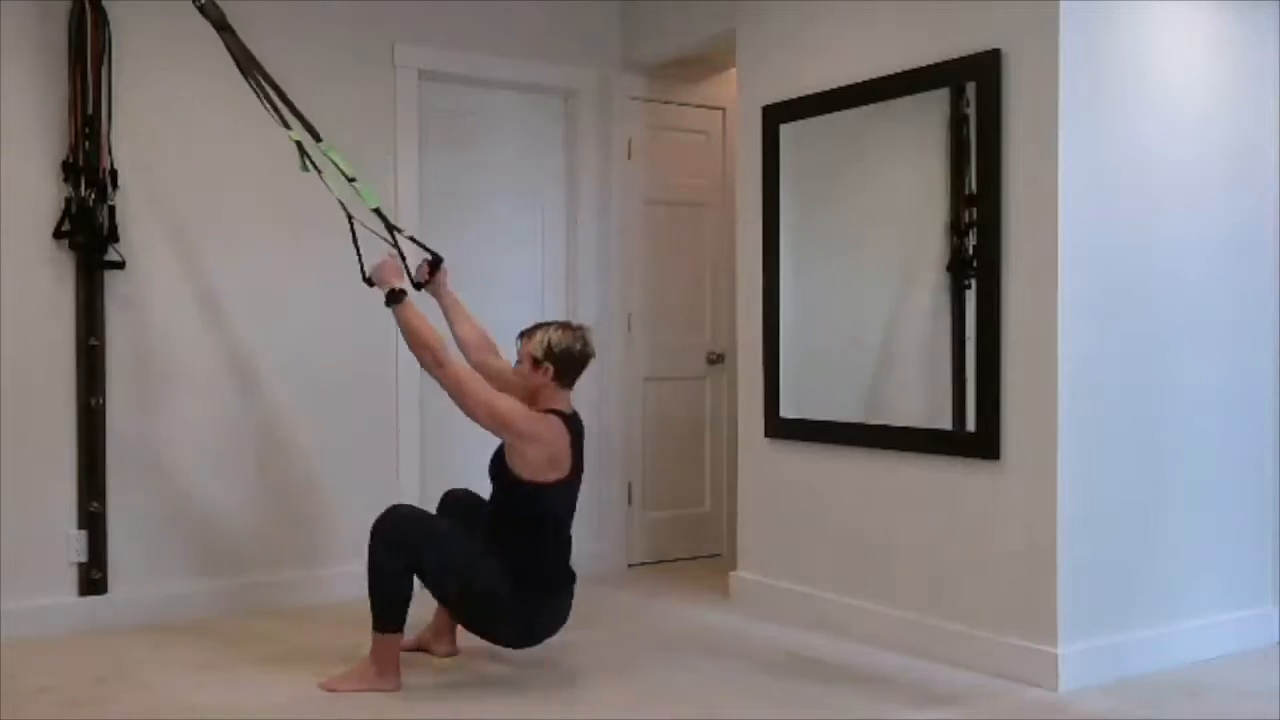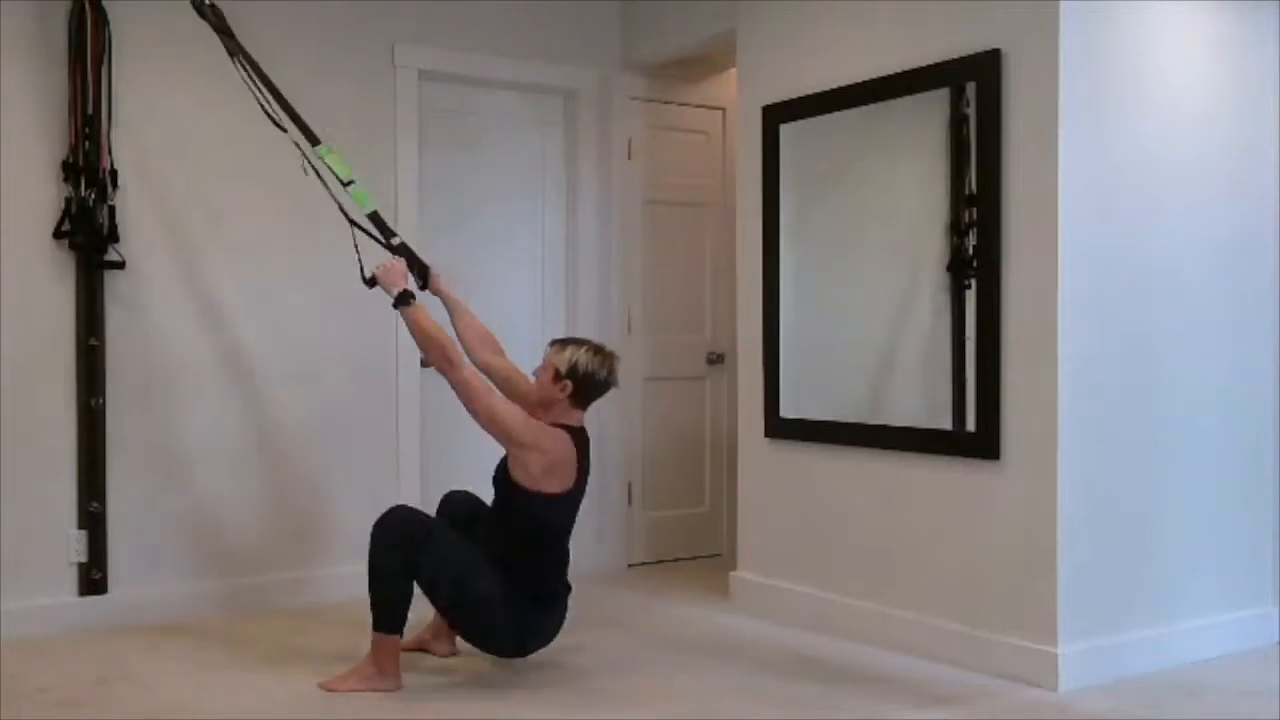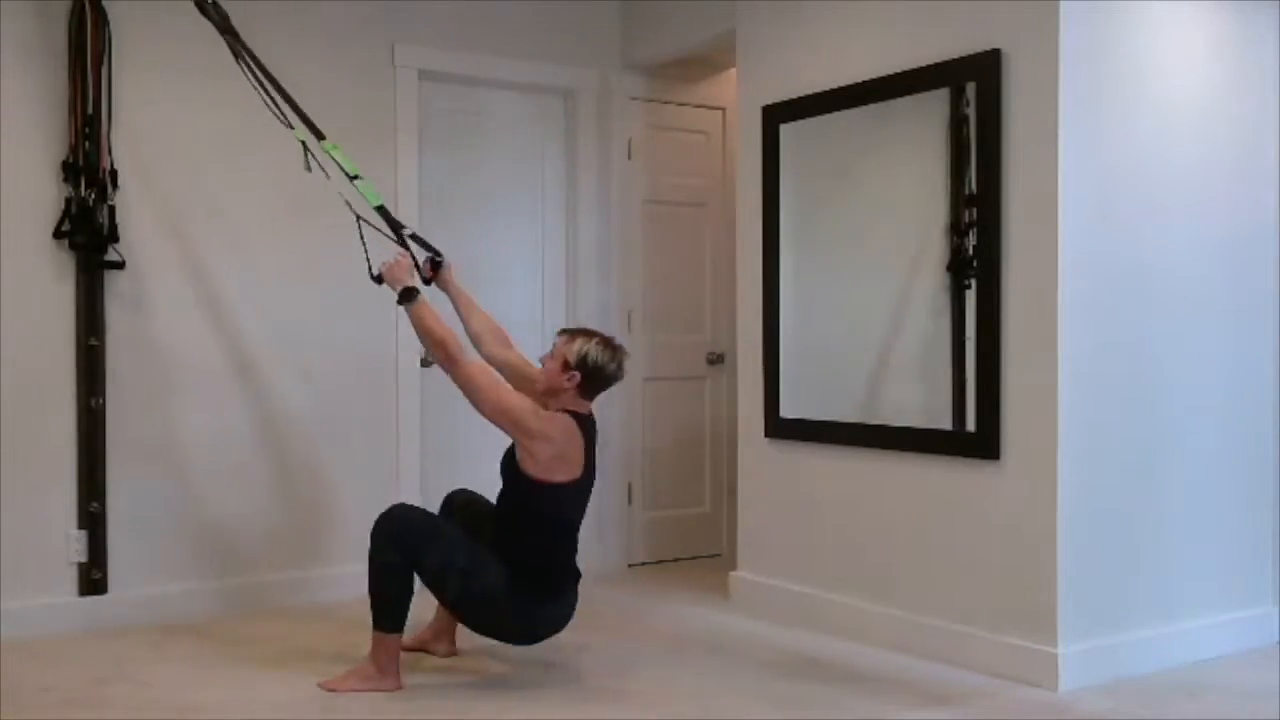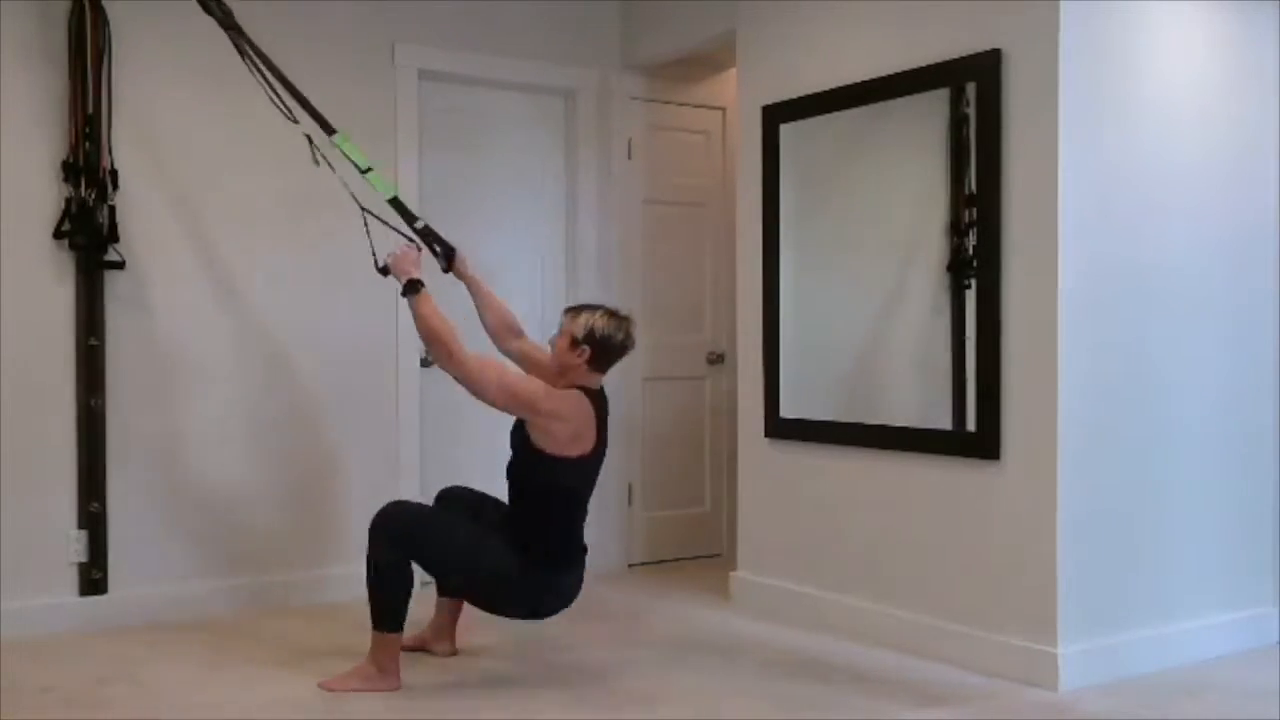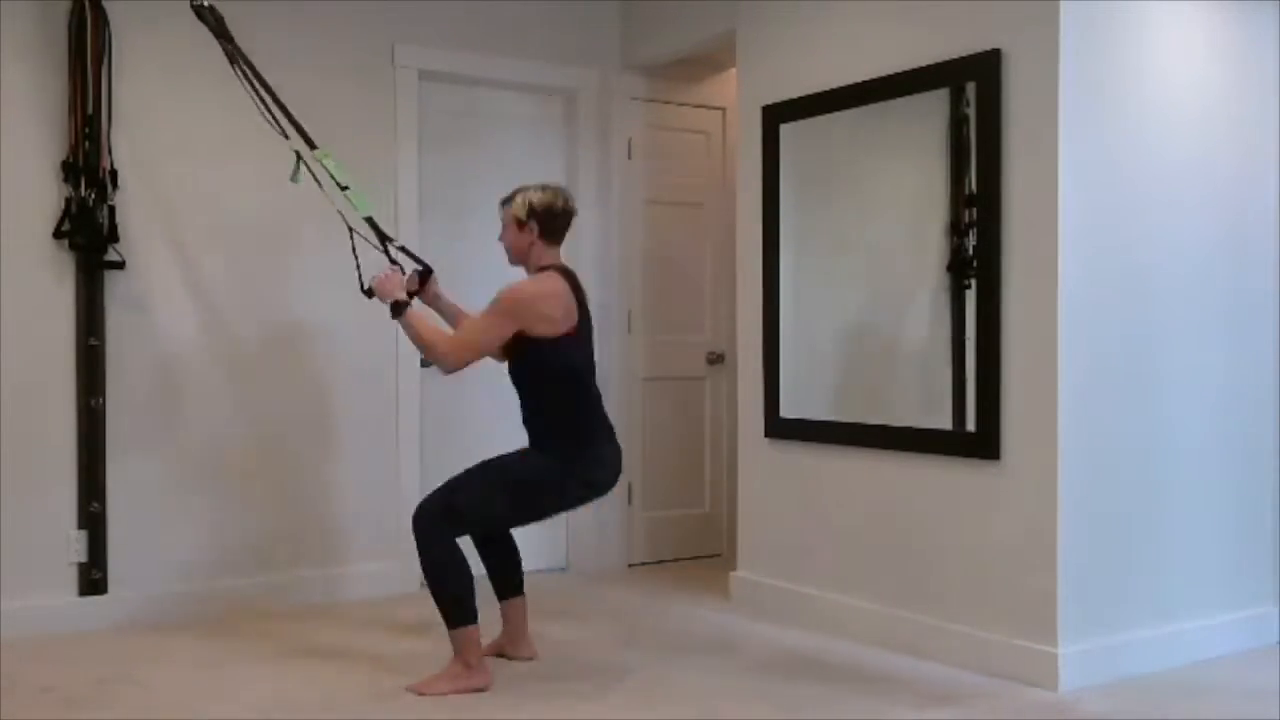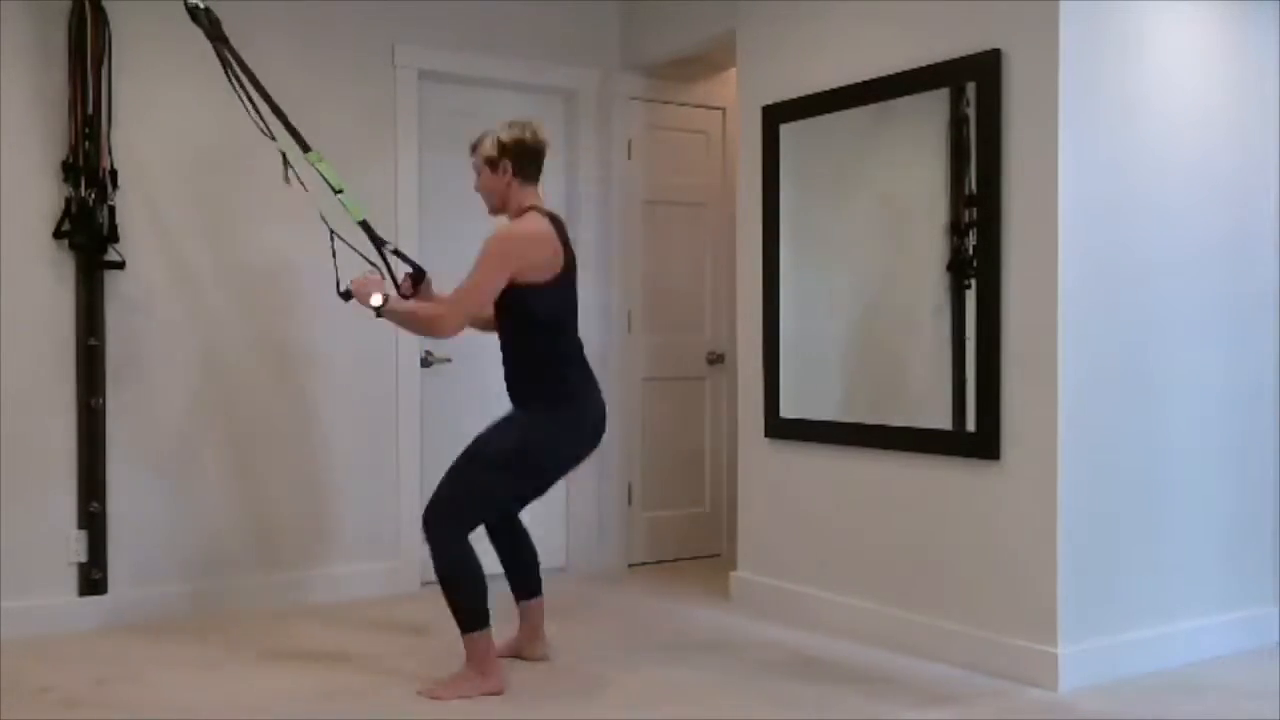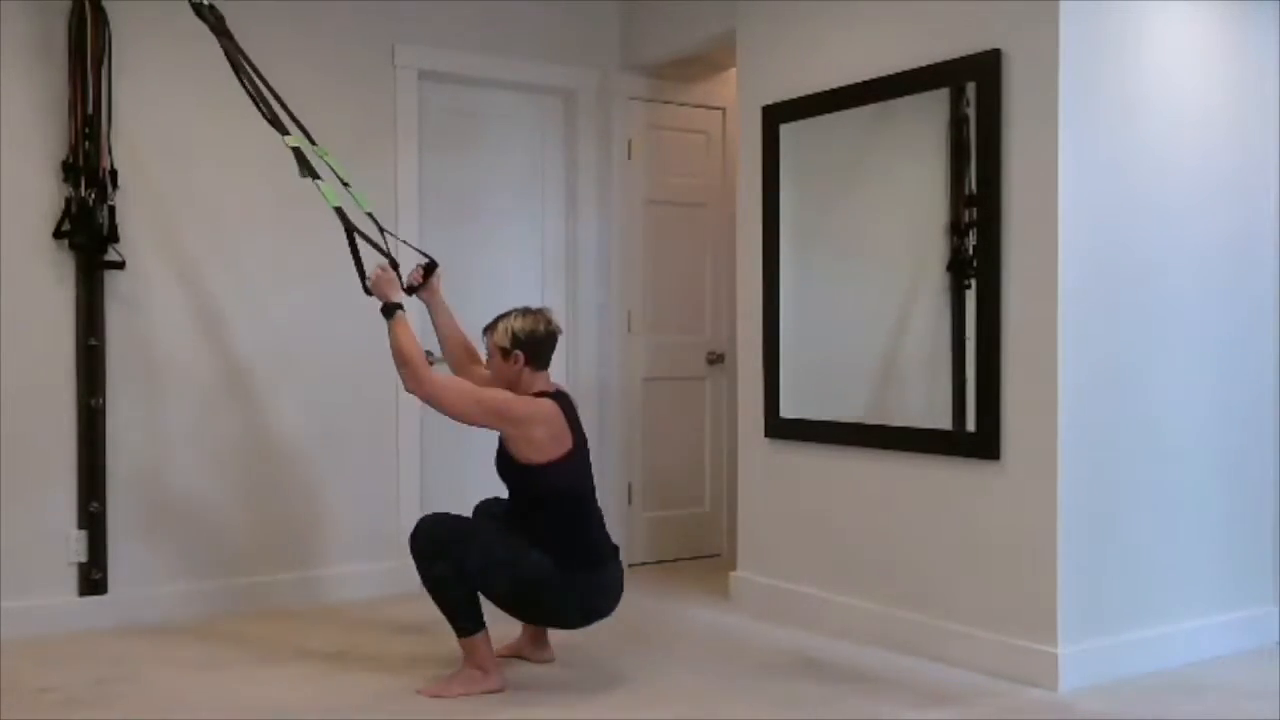
dt=0.7s
person 1, frame 1
left shoulder: (537, 431)
right shoulder: (555, 417)
left elbow: (441, 363)
right elbow: (489, 361)
left wrist: (396, 291)
right wrist: (439, 289)
left hip: (524, 602)
right hip: (540, 592)
left knee: (397, 528)
right knee: (458, 510)
left ankle: (382, 668)
right ankle: (440, 634)
person 1, frame 2
left shoulder: (542, 441)
right shoulder: (564, 429)
left elbow: (454, 366)
right elbow: (491, 359)
left wrist: (403, 294)
right wrist: (443, 292)
right hip: (532, 598)
left knee: (395, 527)
right knee: (456, 509)
left ankle: (382, 667)
right ankle: (440, 634)
person 1, frame 3
left shoulder: (547, 431)
right shoulder: (565, 412)
left elbow: (455, 360)
right elbow: (497, 351)
left wrist: (407, 290)
right wrist: (449, 286)
left hip: (525, 602)
right hip: (548, 593)
left knee: (396, 526)
right knee: (460, 506)
left ankle: (381, 668)
right ankle: (441, 634)
person 1, frame 4
left shoulder: (559, 405)
right shoulder: (581, 392)
left elbow: (457, 362)
right elbow: (513, 340)
left wrist: (413, 283)
right wrist: (465, 274)
left hip: (532, 575)
right hip: (553, 571)
left knee: (394, 524)
right knee: (454, 504)
left ankle: (381, 667)
right ankle: (440, 633)
person 1, frame 5
left shoulder: (530, 293)
right shoulder: (558, 287)
left elbow: (451, 355)
right elbow: (486, 338)
left wrist: (401, 301)
right wrist: (433, 297)
left hip: (566, 462)
right hip: (591, 458)
left knee: (435, 521)
right knee: (481, 505)
left ankle: (468, 667)
right ankle: (516, 637)
person 1, frame 6
left shoulder: (518, 236)
right shoulder: (546, 228)
left elbow: (446, 321)
right elbow: (476, 309)
left wrist: (379, 300)
right wrist: (417, 291)
left hip: (553, 412)
right hip: (575, 411)
left knee: (445, 520)
right knee: (490, 506)
left ankle: (483, 669)
right ankle: (531, 633)
person 1, frame 7
left shoulder: (526, 415)
right shoulder: (548, 403)
left elbow: (423, 385)
right elbow: (470, 370)
left wrist: (391, 305)
right wrist: (432, 299)
left hip: (575, 585)
left knee: (433, 539)
right knee: (489, 541)
left ankle: (481, 667)
right ankle: (534, 638)
